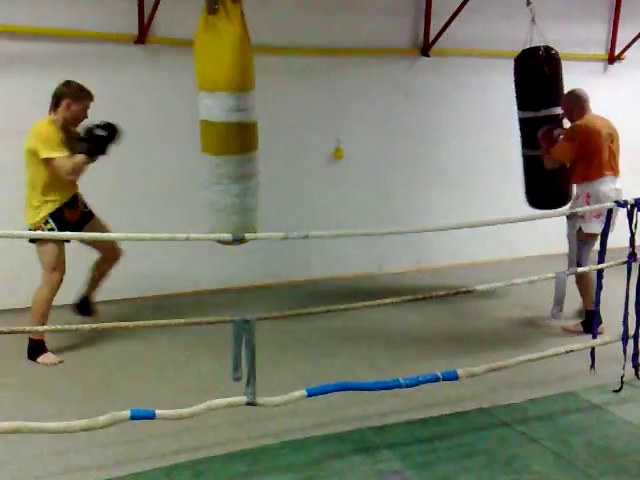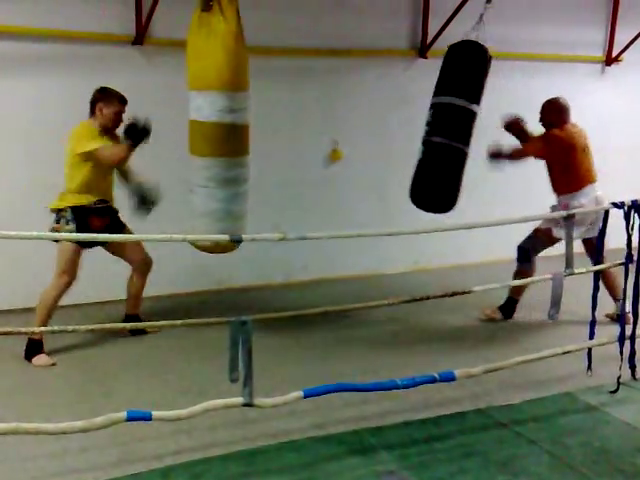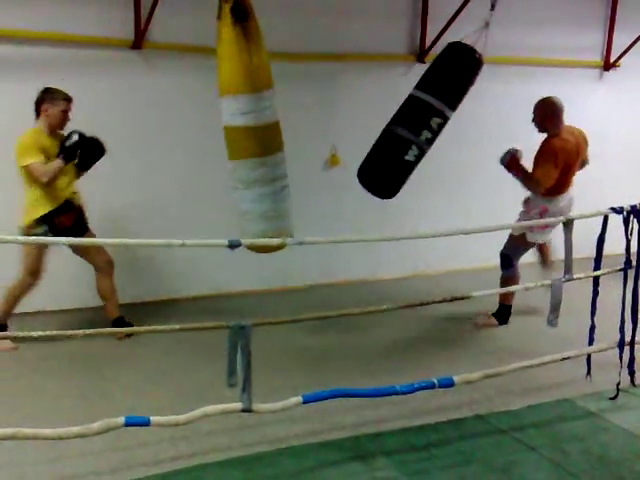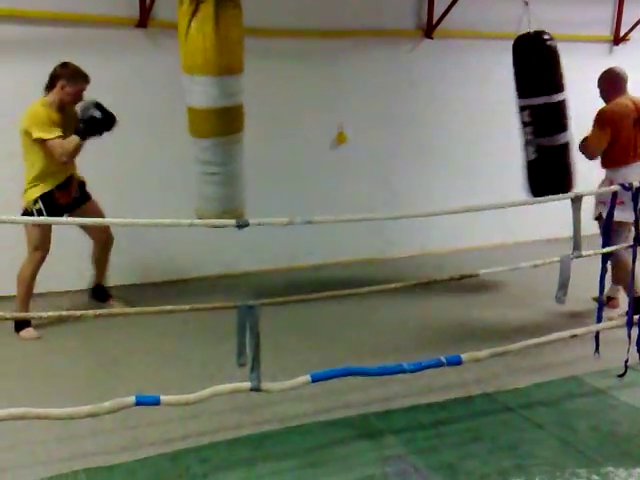
dt=0.7s
person 1, frame 1
left shoulder: (67, 128)
right shoulder: (43, 132)
left elbow: (77, 161)
right elbow: (69, 172)
left wrist: (95, 146)
right wrist: (91, 148)
left hip: (72, 204)
right hip: (47, 212)
left knee: (112, 251)
right knee: (53, 276)
left ankle: (85, 300)
right ankle: (35, 345)
person 1, frame 2
left shoulder: (111, 135)
right shoulder: (83, 132)
left elbow: (120, 167)
right elbow: (115, 158)
left wrist: (137, 188)
right wrist: (132, 139)
left hip: (102, 212)
right hip: (75, 213)
left knee: (143, 262)
right knee: (64, 279)
left ankle: (132, 319)
right ankle: (34, 344)
person 1, frame 3
left shoulder: (62, 138)
right shoulder: (29, 141)
right elbow: (44, 177)
left wrist: (86, 160)
right wrist: (66, 156)
left hip: (71, 213)
right hip: (43, 217)
left knee: (104, 264)
right knee: (30, 277)
left ankle: (117, 320)
person 1, frame 4
left shoulder: (67, 109)
right shoulder: (38, 114)
left elbow: (75, 140)
right elbow: (64, 154)
left wrist: (93, 126)
right wrist: (85, 129)
left hip: (70, 184)
right hip: (42, 192)
left knee: (105, 237)
right knee: (37, 255)
left ankle: (99, 290)
right ankle: (21, 320)
person 2, frame 1
left shoulder: (579, 129)
right shoulder: (607, 124)
left elbow: (550, 163)
left wrist: (546, 143)
right wrist: (562, 144)
left hip: (592, 194)
right hip: (611, 190)
left knee: (579, 259)
right knee: (585, 252)
left ankle: (592, 321)
right ankle: (591, 304)
person 2, frame 2
left shoulder: (557, 137)
right shoulder: (576, 132)
left elbow: (520, 153)
right elbow: (536, 145)
left wrist: (501, 153)
right wrist: (521, 130)
left hip: (574, 206)
right hip: (594, 200)
left knee: (526, 251)
right knee: (598, 259)
left ankle: (507, 308)
right ankle: (621, 310)
person 2, frame 3
left shoulder: (553, 146)
right shoulder: (579, 134)
left elbow: (537, 186)
right elbow: (584, 162)
left wrist: (515, 167)
left hip: (547, 207)
right hip: (562, 200)
left knee: (508, 257)
right knee: (538, 240)
left ankle: (503, 313)
right ankle: (549, 272)
person 2, frame 4
left shoulder: (608, 113)
left elbow: (591, 153)
left wrist: (586, 144)
left hip: (620, 181)
left knee: (612, 246)
right ankle: (612, 294)
